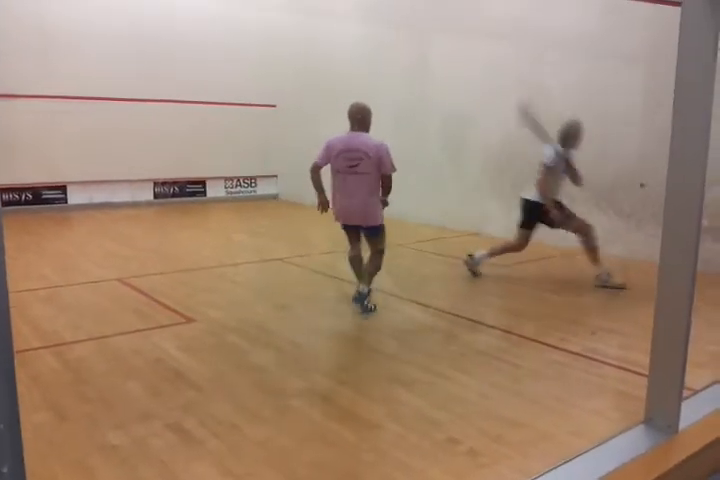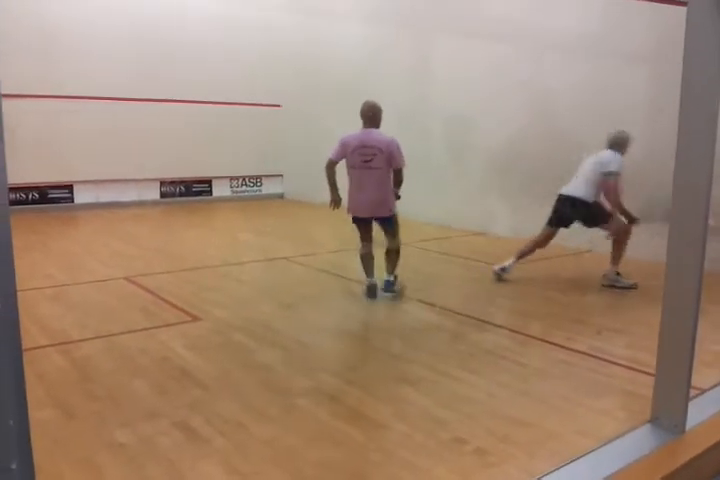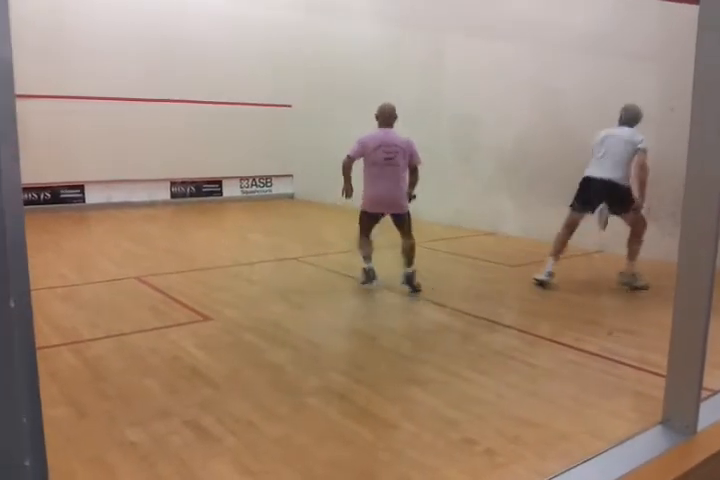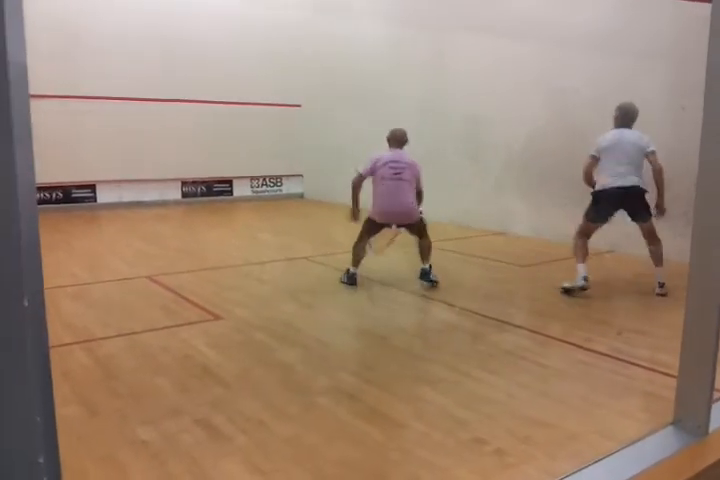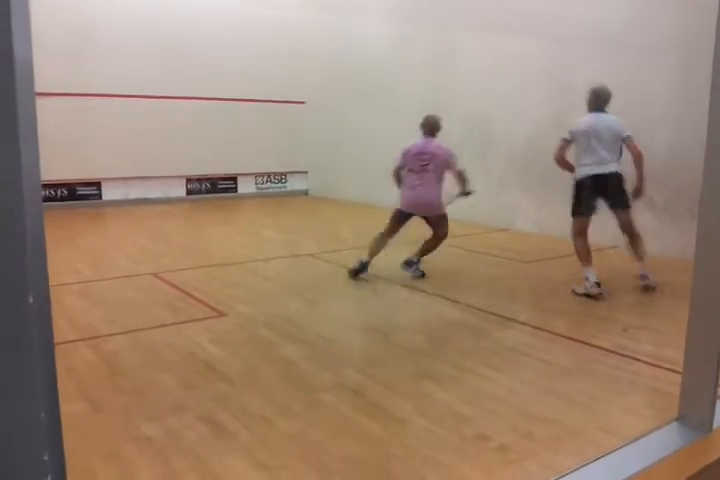
dt=0.2s
person 1, frame 1
left shoulder: (562, 154)
right shoulder: (554, 152)
left elbow: (577, 181)
right elbow: (540, 182)
left wrist: (568, 161)
right wrist: (552, 211)
left hip: (533, 201)
right hip: (537, 203)
left knee: (519, 244)
right knee: (585, 230)
left ankle: (477, 258)
right ankle: (602, 276)
person 1, frame 2
left shoulder: (598, 157)
right shoulder: (615, 160)
left elbow: (606, 190)
right elbow: (611, 190)
left wrist: (627, 214)
right wrist: (625, 215)
left hip: (565, 198)
right hip: (583, 202)
left knee: (542, 239)
right knee: (623, 230)
left ankle: (506, 266)
right ankle: (611, 275)
person 1, frame 3
left shoulder: (604, 133)
right shoulder: (637, 138)
right elbow: (641, 165)
right wrist: (640, 198)
left hip: (590, 180)
right hip: (616, 184)
left knee: (569, 226)
right knee: (639, 224)
left ankle: (549, 271)
right ankle: (629, 274)
person 1, frame 4
left shoulder: (604, 139)
right shoulder: (642, 139)
left elbow: (587, 173)
right elbow: (657, 168)
left wrist: (597, 187)
right wrist: (661, 200)
left hip: (605, 191)
right hip: (633, 191)
left knee: (580, 235)
right knee: (652, 237)
left ankle: (581, 277)
right ankle: (660, 282)
person 1, frame 5
left shoulder: (579, 124)
right shoulder: (617, 123)
left elbow: (559, 157)
right elbow: (637, 153)
left wrist: (575, 170)
right wrist: (640, 183)
left hip: (586, 180)
right hip: (612, 177)
left knee: (578, 234)
right knee: (629, 229)
left ankle: (591, 282)
right ankle: (644, 275)
person 2, frame 1
left shoulder: (333, 144)
right shoulder: (378, 147)
left elbow: (314, 170)
right elbow: (387, 180)
left wrist: (321, 196)
right wrist: (384, 198)
left hip: (343, 209)
right hip: (370, 211)
left knee: (355, 246)
right knee: (377, 251)
left ankle: (361, 288)
right ankle: (363, 291)
person 2, frame 2
left shoulder: (347, 141)
right shoulder: (390, 142)
left elbow: (329, 166)
right elbow: (398, 174)
left wrist: (334, 193)
right wrist: (395, 190)
left hip: (358, 203)
right hip: (384, 203)
left knee: (366, 242)
right knee: (393, 240)
left ankle: (370, 283)
right ankle: (390, 279)
person 2, frame 3
left shoulder: (366, 140)
right shoulder: (406, 143)
left elbow: (347, 163)
right elbow: (414, 172)
left wrist: (347, 184)
right wrist: (410, 191)
left hip: (372, 199)
right hip: (398, 199)
left knee: (364, 234)
right knee: (407, 237)
left ankle: (368, 268)
right ankle: (409, 274)
person 2, frame 4
left shoulder: (378, 160)
right shoulder: (413, 164)
left elbow: (357, 181)
right elbow: (419, 192)
left wrist: (354, 206)
right wrist: (416, 210)
left hip: (381, 211)
right hip: (407, 211)
left knee: (363, 238)
right knee: (424, 237)
left ankle: (352, 273)
right ankle: (426, 270)
person 2, frame 5
left shoulder: (409, 149)
right shoulder: (445, 151)
left elbow: (396, 172)
right elbow: (459, 174)
left wrist: (404, 188)
right wrist: (464, 188)
left hip: (409, 200)
right hip: (432, 203)
left knee: (388, 232)
right knee: (441, 233)
left ankle: (364, 263)
right ankle: (413, 261)
